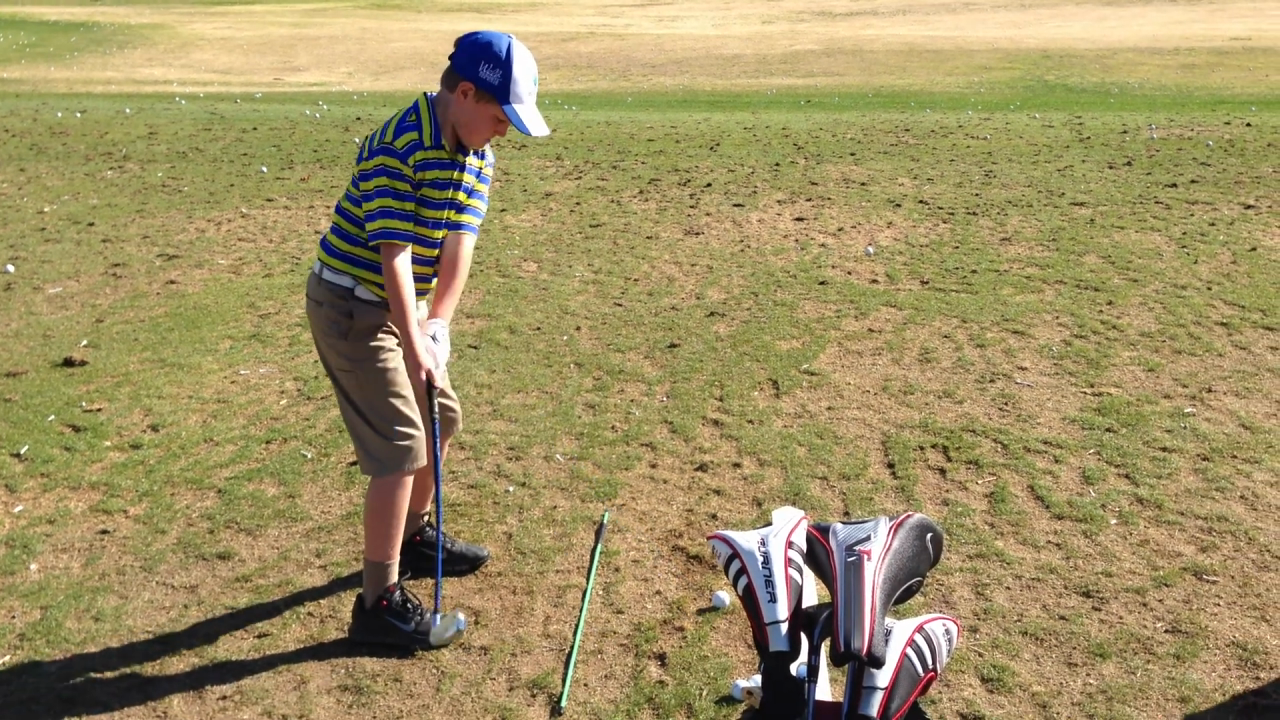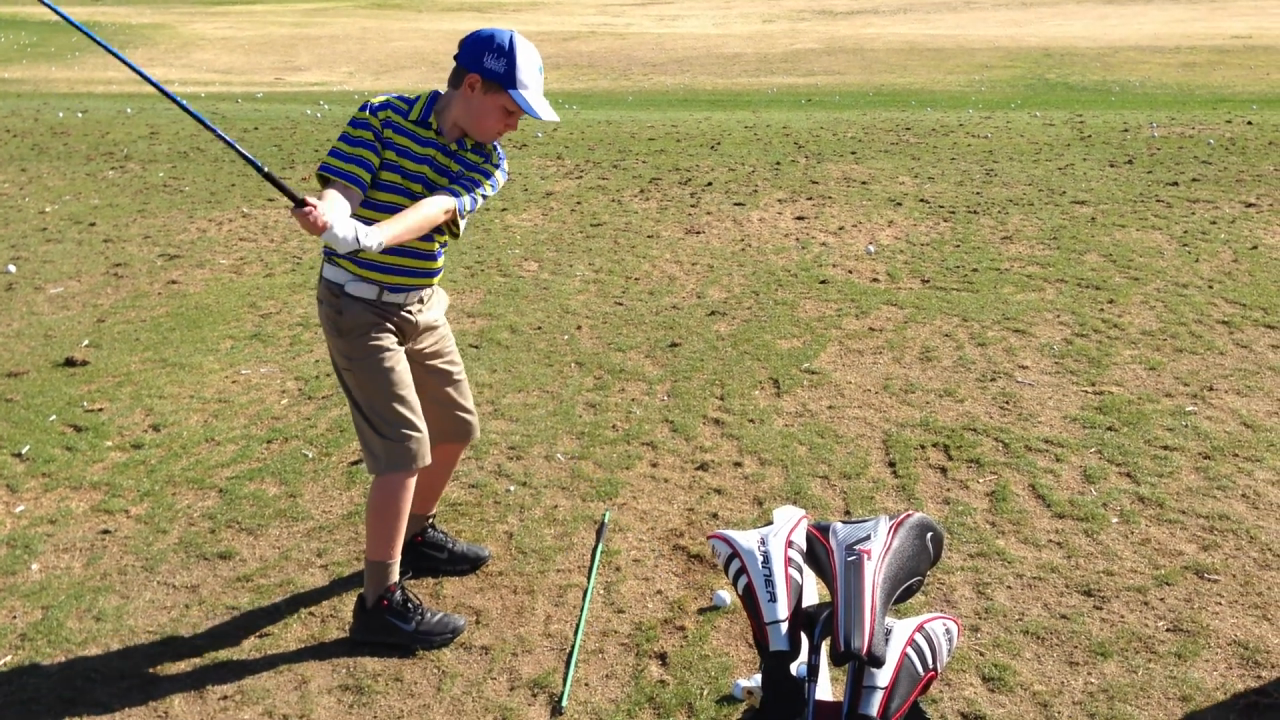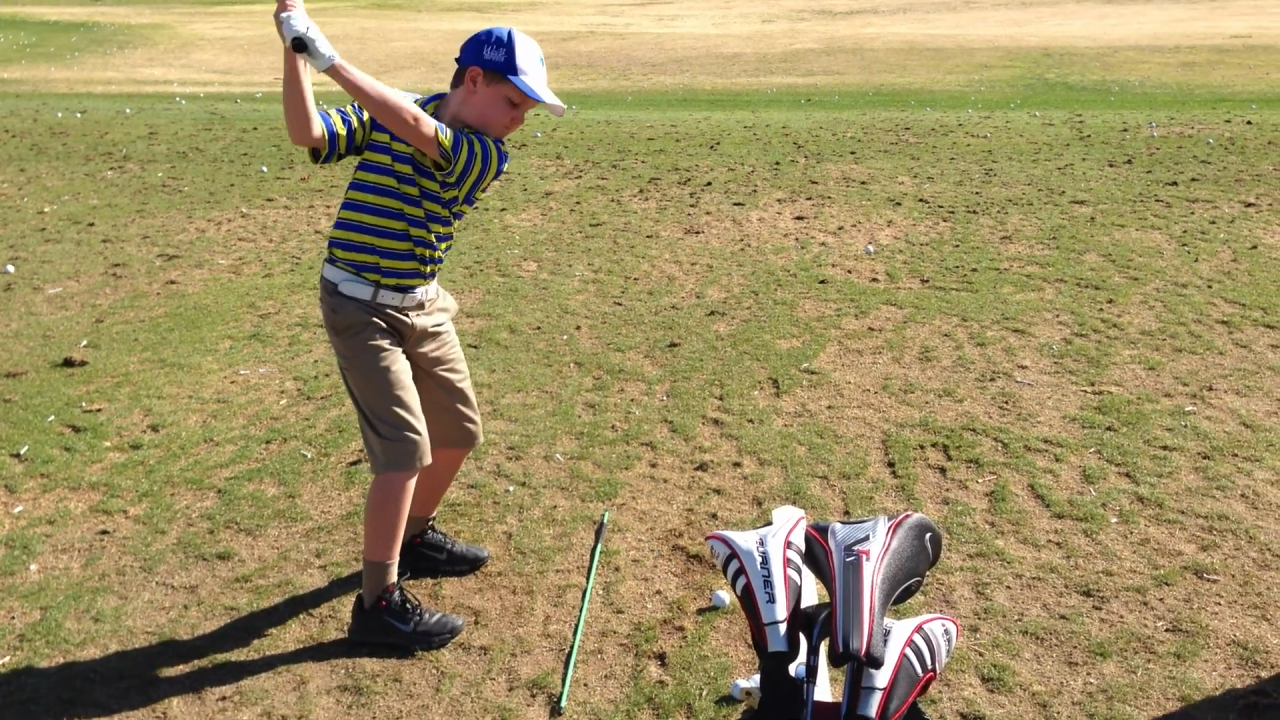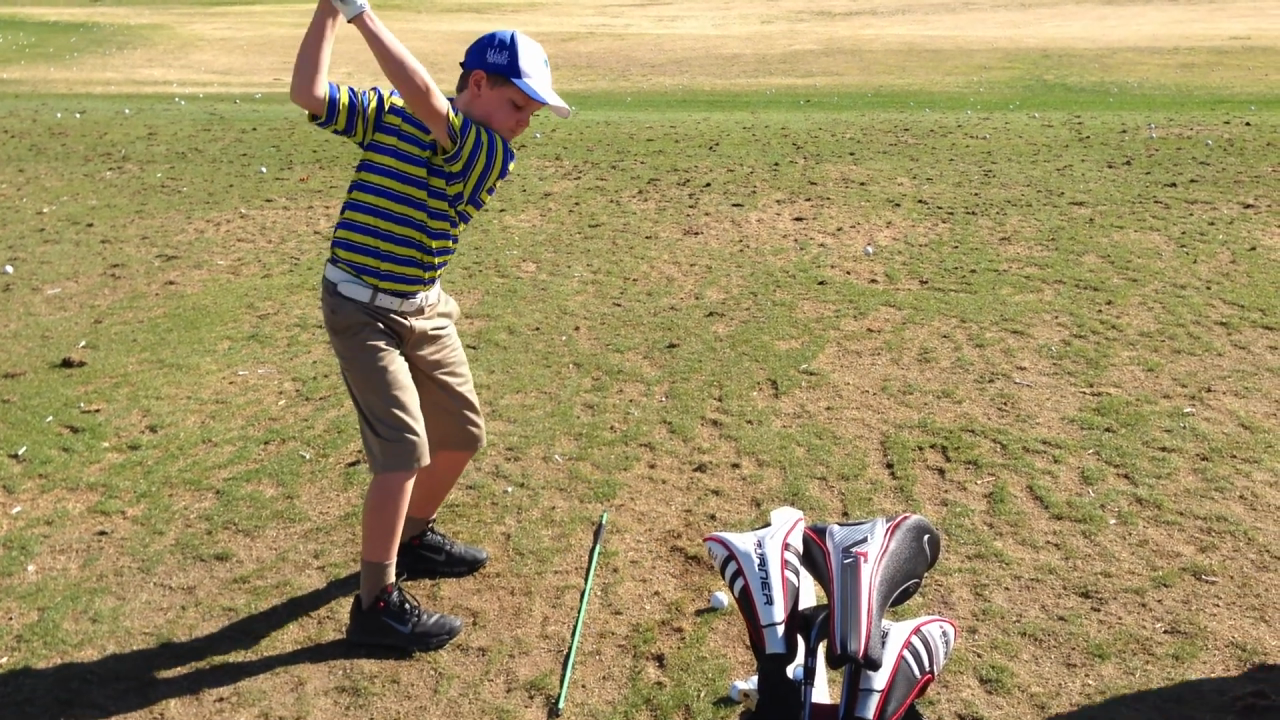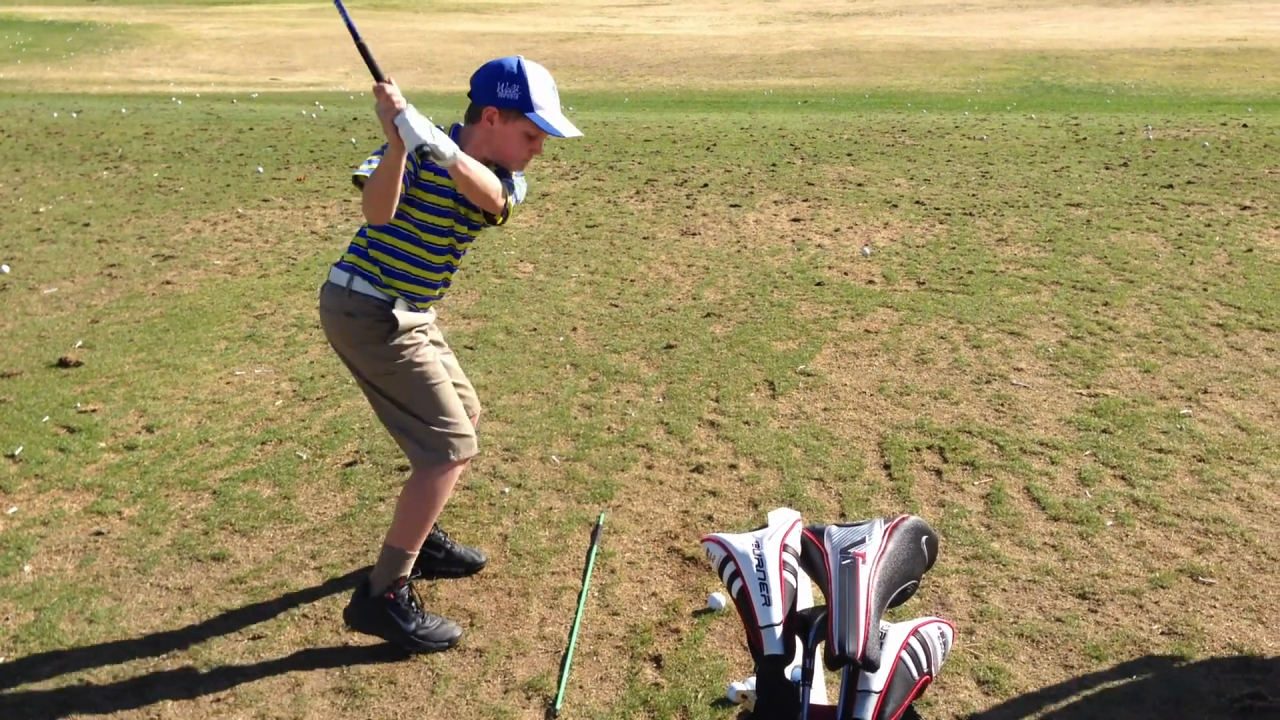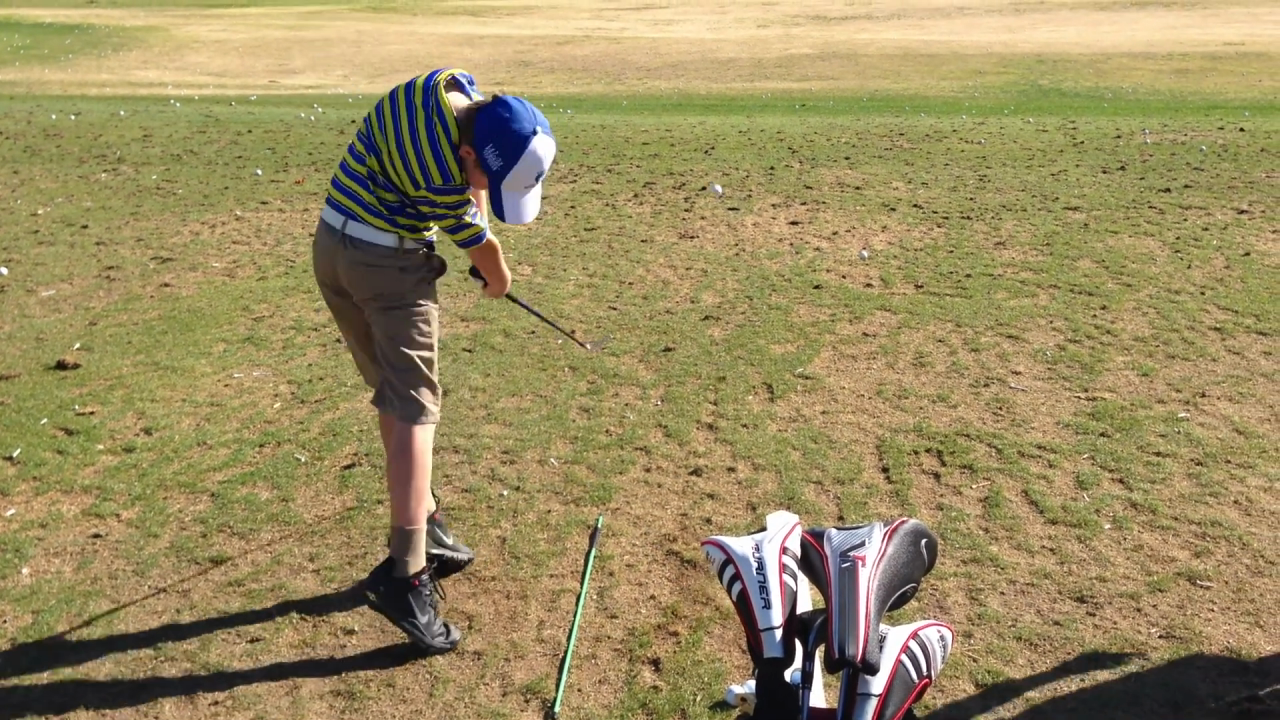
dt=0.2s
person 1, frame 1
left shoulder: (477, 160)
right shoulder: (400, 142)
left elbow: (460, 244)
right elbow: (388, 249)
left wrist: (438, 324)
right wrist: (411, 341)
left hip: (409, 306)
right hip: (347, 304)
left knee: (438, 420)
right knee: (400, 446)
left ankle: (413, 536)
right ankle: (380, 603)
person 1, frame 2
left shoulder: (486, 164)
right shoulder: (383, 116)
left elbow: (437, 208)
right elbow: (337, 184)
left wrist: (371, 237)
right wrist: (328, 213)
left hip: (420, 303)
right hip: (358, 305)
left knee: (455, 428)
right knee: (405, 449)
left ankle: (415, 537)
right ankle: (380, 603)
person 1, frame 3
left shoulder: (486, 157)
right shoulder: (380, 116)
left elbow: (415, 128)
right elbow: (307, 134)
left wrist: (330, 59)
left hip: (423, 306)
right hip: (359, 307)
left knee: (458, 432)
right knee: (405, 450)
left ankle: (414, 537)
right ankle: (377, 603)
person 1, frame 4
left shoulder: (490, 156)
right shoulder: (388, 113)
left elbow: (426, 99)
right elbow: (308, 92)
left hip: (423, 311)
right hip: (359, 310)
left knee: (462, 436)
right knee: (404, 452)
left ankle: (412, 537)
right ankle: (376, 602)
person 1, frame 5
left shoulder: (509, 184)
right shoulder: (415, 156)
left elbow: (492, 198)
right elbow: (375, 208)
left wrist: (434, 143)
right wrist: (399, 134)
left hip: (396, 310)
right hip: (371, 313)
left knee: (458, 419)
right knee: (449, 446)
left ankle: (419, 538)
right ankle: (383, 594)
person 1, frame 6
left shoulder: (450, 83)
right shoulder: (440, 186)
right elbow: (469, 235)
left wrist: (485, 252)
right wrist: (492, 267)
right hip: (391, 264)
left knee: (397, 396)
right knee: (416, 410)
left ankle: (419, 536)
right ankle: (404, 574)
